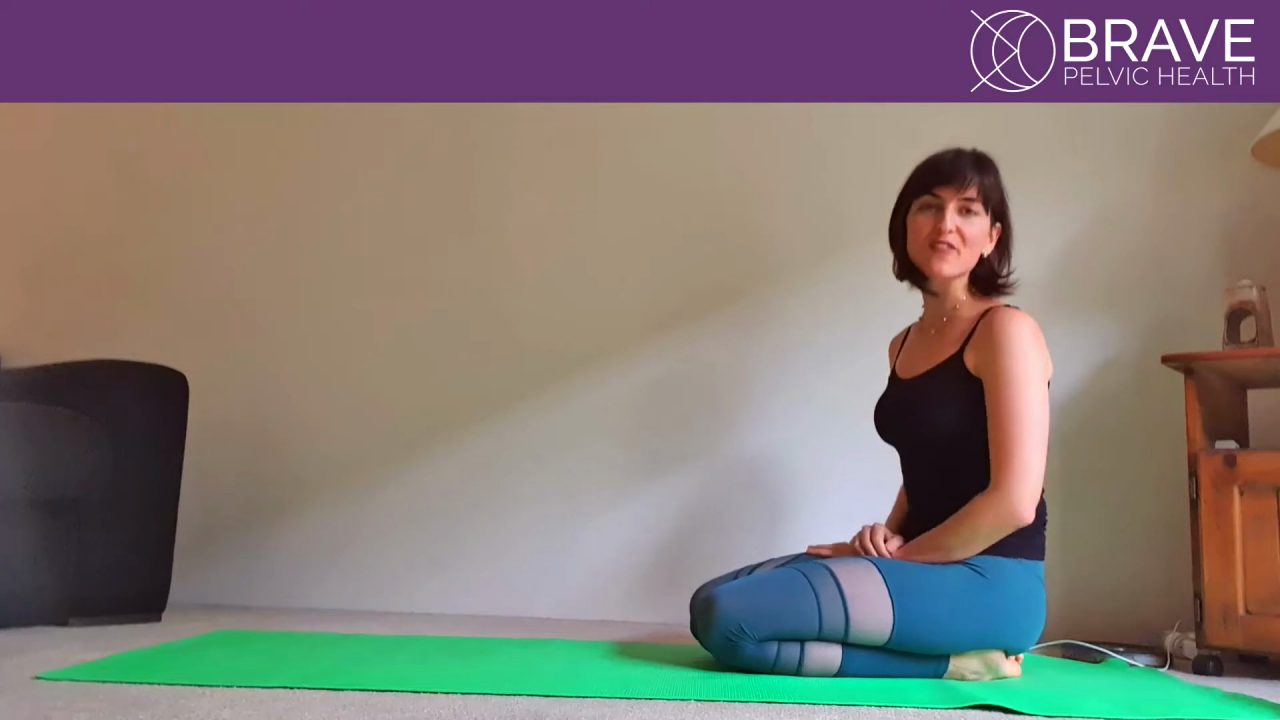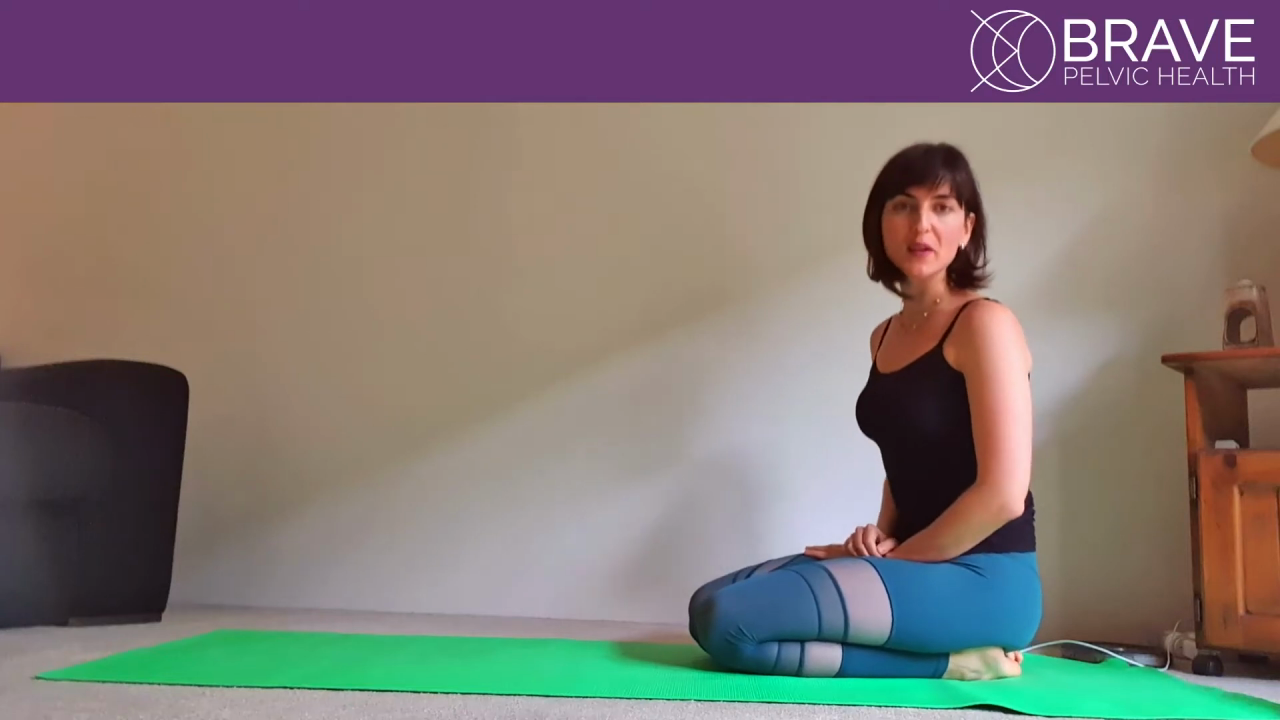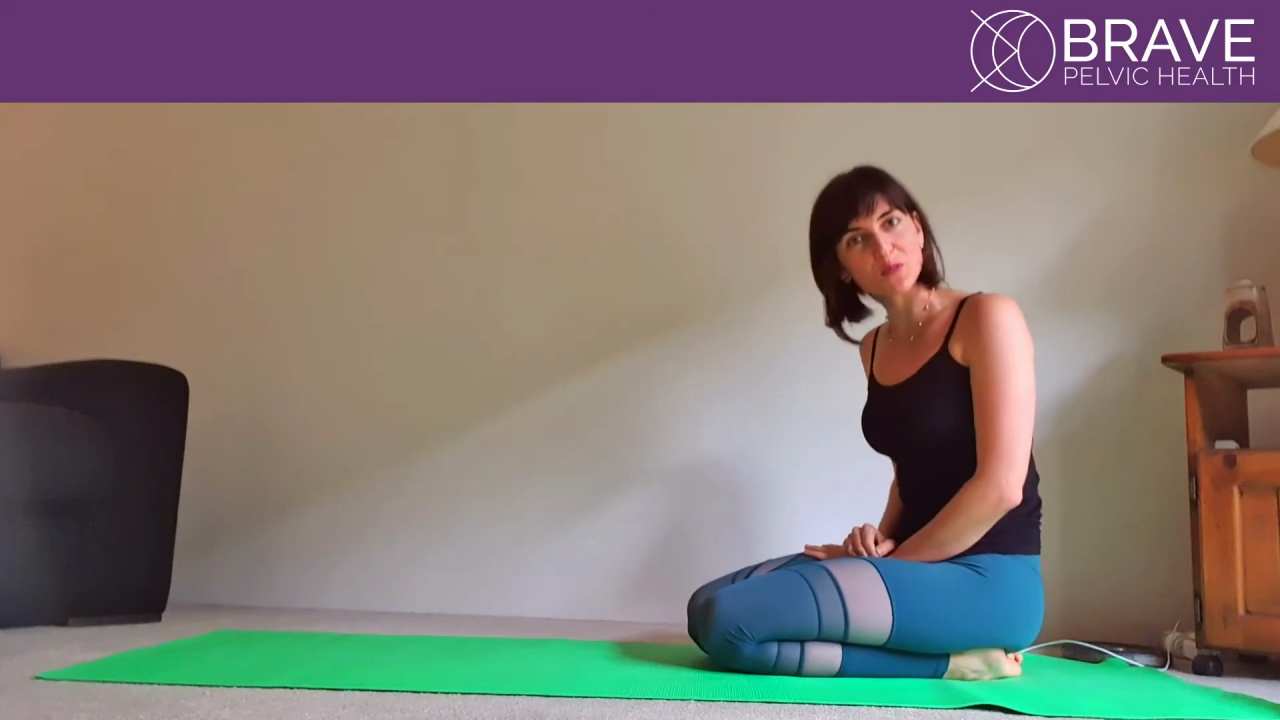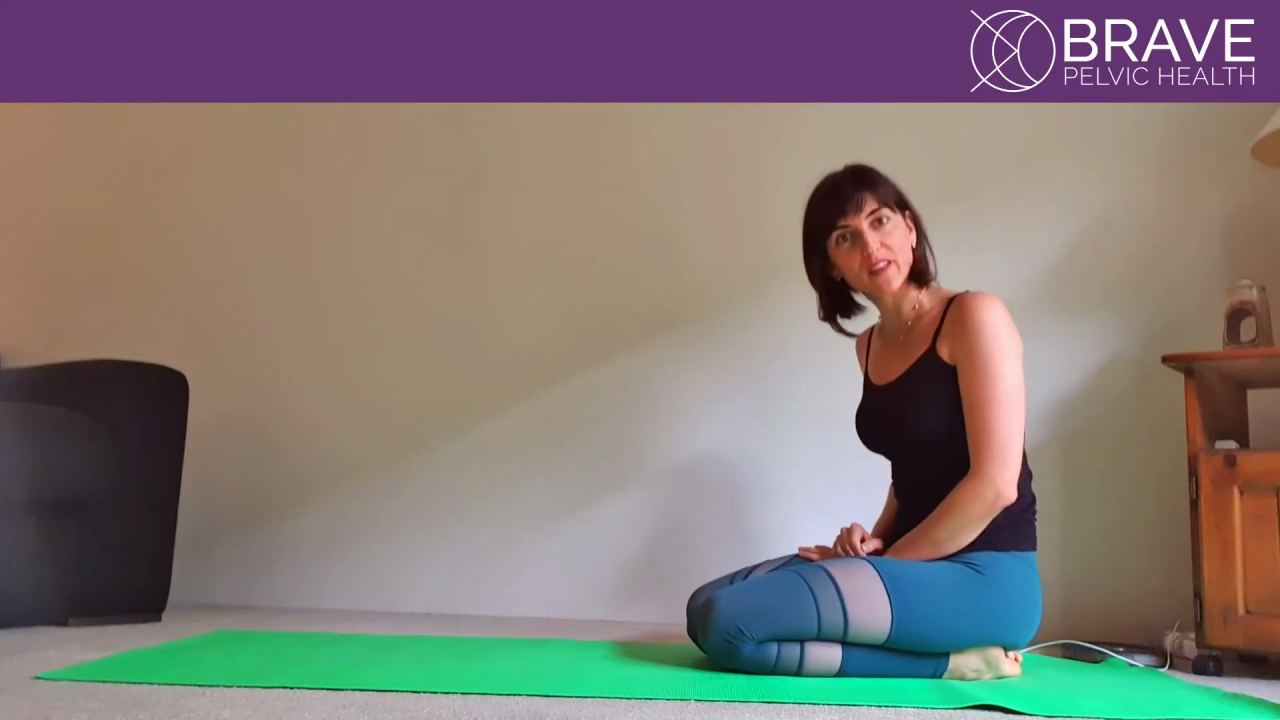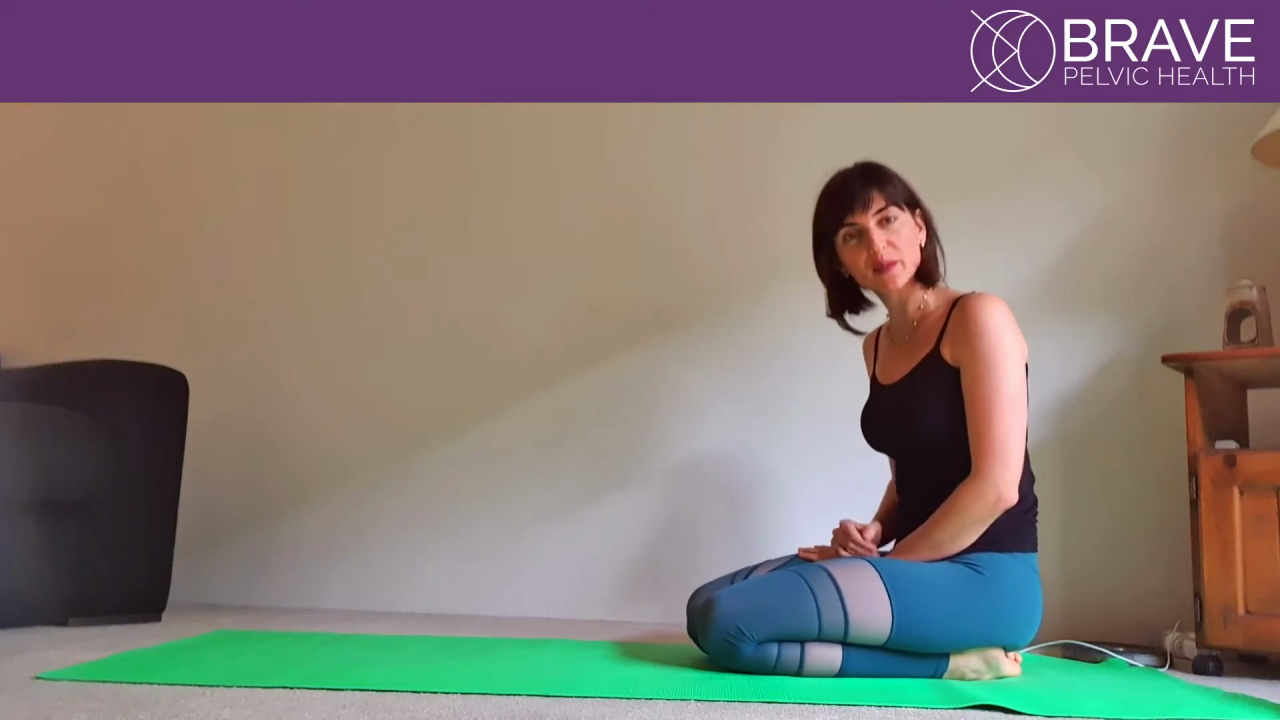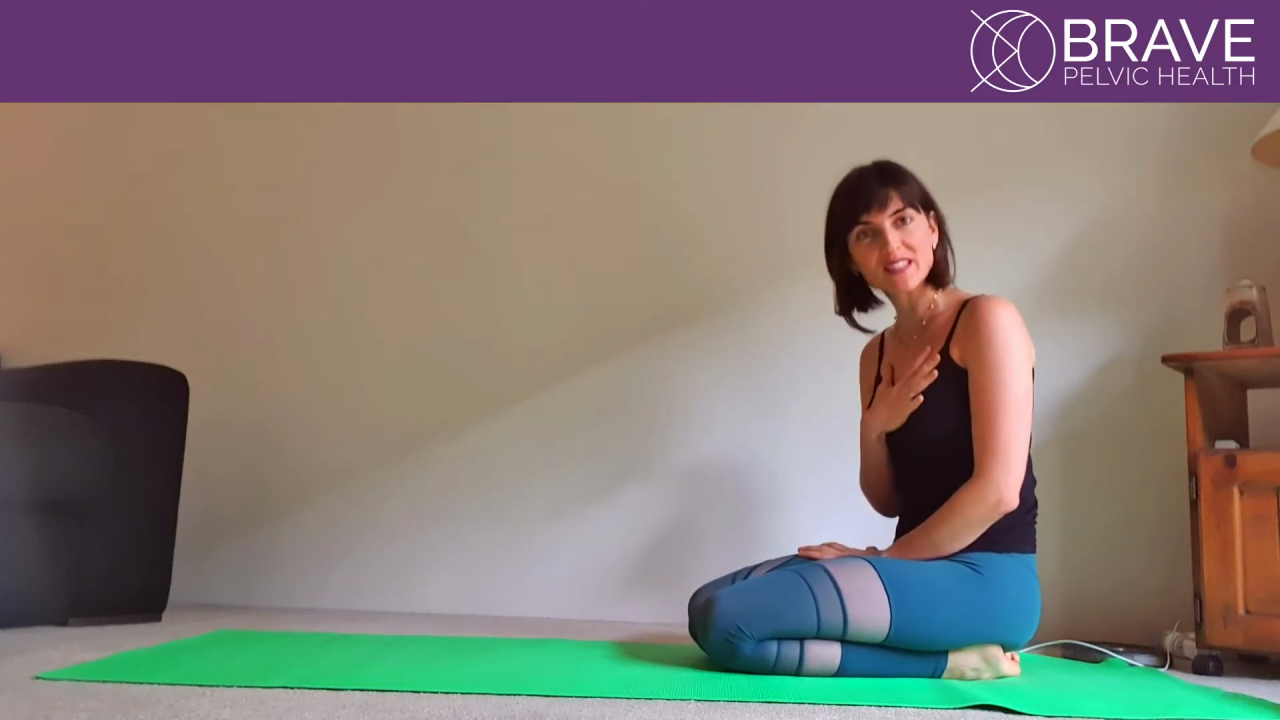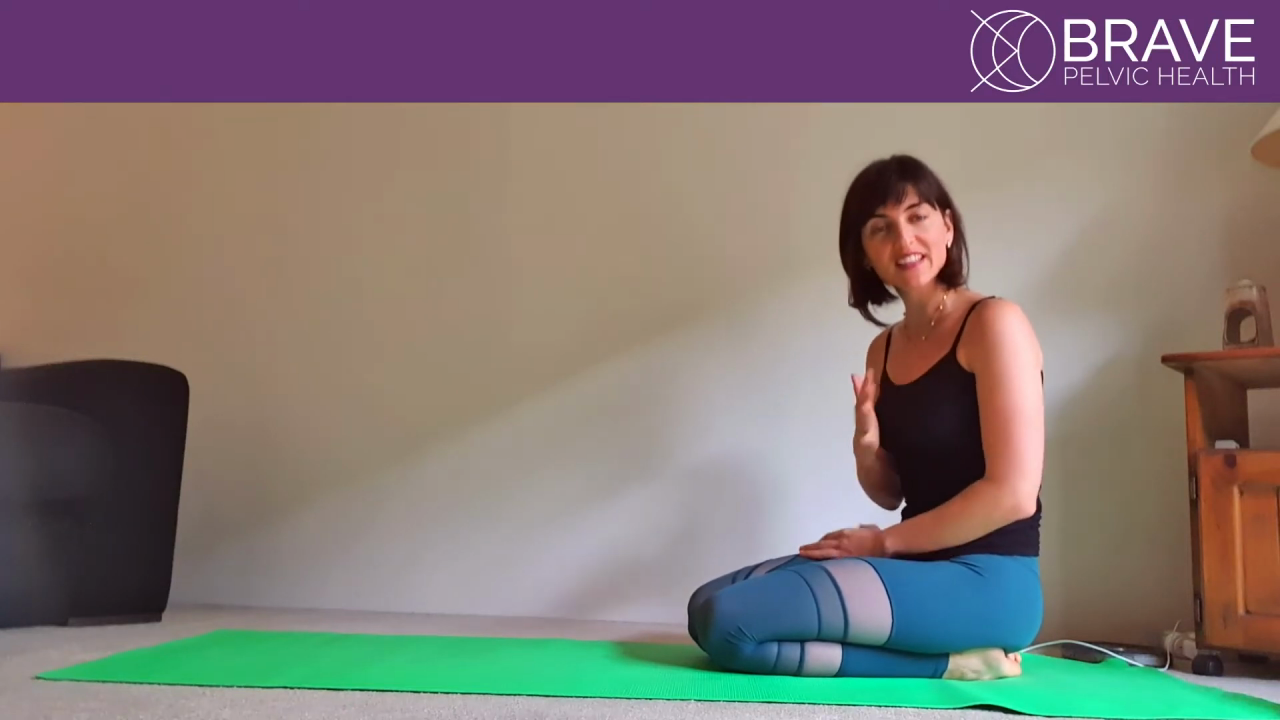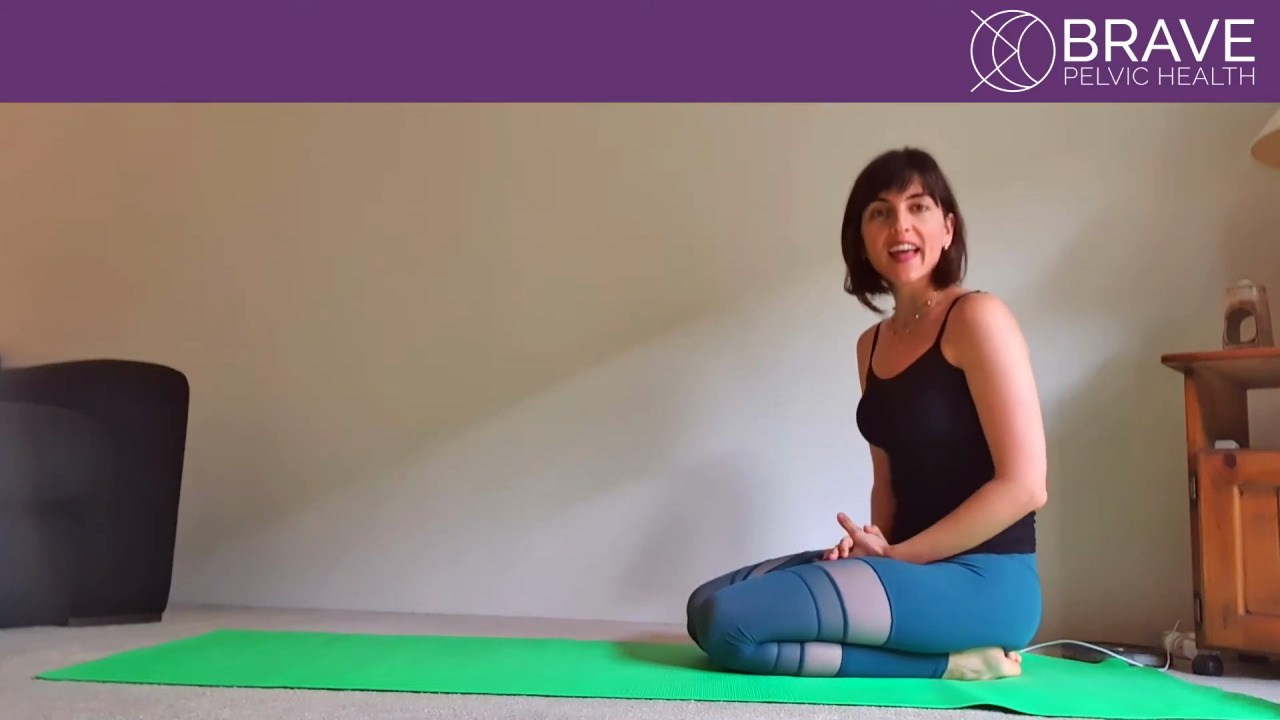
dt=0.5s
person 1, frame 1
left shoulder: (1005, 331)
right shoulder: (903, 344)
left elbow: (1015, 502)
left wrist: (901, 554)
right wrist: (888, 537)
left hip: (988, 584)
right hip: (929, 568)
left knee: (731, 619)
right knee: (713, 606)
left ankle: (954, 657)
person 1, frame 2
left shoulder: (984, 324)
right shoulder: (885, 337)
left elbow: (1003, 494)
left wrist: (895, 558)
right wrist: (882, 539)
left hip: (983, 581)
right hip: (920, 565)
left knee: (730, 622)
right knee: (710, 608)
left ankle: (957, 658)
person 1, frame 3
left shoulder: (989, 318)
right shoulder: (874, 348)
left elbow: (1001, 487)
left wrist: (897, 560)
right wrist: (883, 541)
left hip: (986, 582)
right hip: (924, 565)
left knee: (730, 622)
right knee: (709, 609)
left ankle: (951, 660)
person 1, frame 4
left shoulder: (974, 316)
right shoulder: (870, 345)
left elbow: (994, 484)
left wrist: (889, 560)
right wrist: (876, 542)
left hip: (984, 580)
right hip: (918, 565)
left knee: (730, 622)
right knee: (707, 609)
left ankle: (955, 658)
person 1, frame 5
left shoulder: (978, 317)
right shoulder: (875, 346)
left elbow: (996, 487)
left wrist: (888, 560)
right wrist: (874, 531)
left hip: (985, 583)
right hip: (921, 569)
left knee: (731, 624)
right knee: (708, 609)
left ankle: (955, 657)
person 1, frame 6
left shoulder: (987, 319)
right shoulder: (877, 353)
left elbow: (998, 489)
left wrist: (885, 559)
right wrist: (874, 429)
left hip: (984, 582)
right hip: (920, 570)
left knee: (731, 622)
right knee: (707, 608)
left ankle: (955, 656)
person 1, frame 7
left shoulder: (994, 323)
right shoulder: (883, 348)
left elbow: (1013, 494)
left wrist: (881, 543)
right wrist: (866, 446)
left hip: (985, 584)
right hip: (916, 570)
left knee: (731, 624)
right knee: (709, 608)
left ankle: (952, 655)
person 1, frame 8
left shoulder: (977, 318)
right shoulder: (872, 345)
left elbow: (1024, 486)
left wrist: (897, 557)
right wrist: (874, 544)
left hip: (983, 583)
right hip: (912, 567)
left knee: (732, 624)
right knee: (708, 608)
left ankle: (952, 656)
